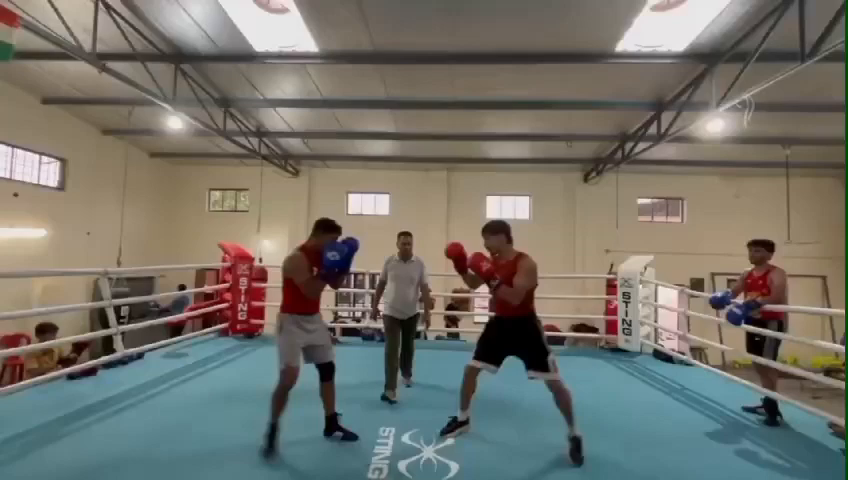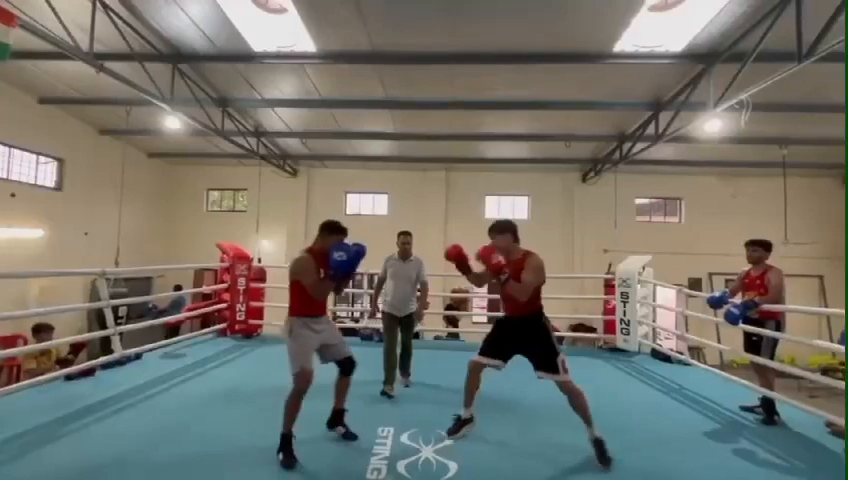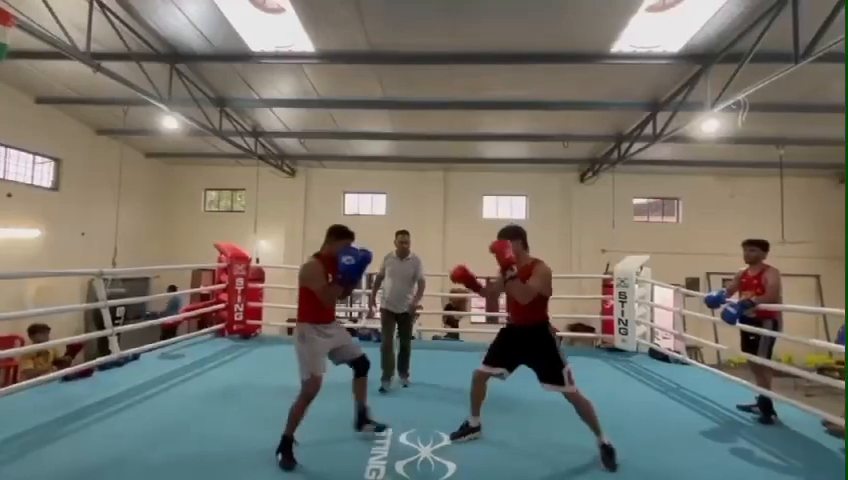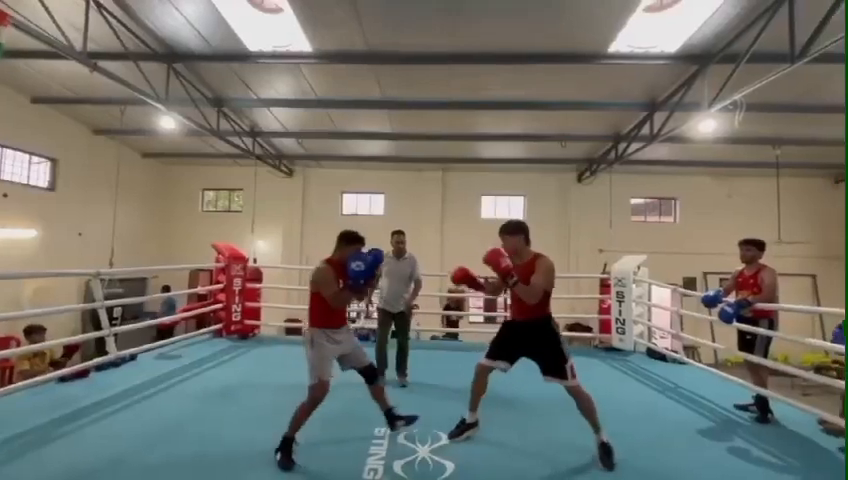
dt=0.1s
person 1, frame 1
left shoulder: (525, 263)
right shoulder: (492, 261)
left elbow: (515, 298)
right elbow: (471, 284)
left wrist: (490, 277)
right wrist: (460, 263)
left hip: (524, 326)
right hip: (500, 324)
left knee: (554, 382)
right knee: (470, 370)
left ankle: (574, 435)
right ankle: (462, 419)
person 1, frame 2
left shoulder: (533, 261)
right shoulder: (502, 260)
left elbow: (523, 294)
right elbow: (479, 282)
left wrist: (499, 270)
right wrist: (463, 265)
left hip: (533, 324)
right hip: (508, 322)
left knee: (566, 384)
right knee: (474, 366)
left ankle: (594, 436)
right ankle: (466, 417)
person 1, frame 3
left shoulder: (540, 270)
right shoulder: (509, 266)
left elbow: (525, 297)
right elbow: (491, 295)
left wrist: (508, 267)
right wrist: (471, 282)
left hip: (538, 335)
right hip: (513, 332)
left knee: (571, 393)
right knee: (479, 375)
left ankle: (603, 442)
right ankle: (473, 424)
person 1, frame 4
left shoulder: (543, 264)
right shoulder: (509, 263)
left elbow: (532, 297)
right elbow: (493, 291)
left wrist: (508, 274)
right wrist: (473, 282)
left hip: (541, 329)
right hip: (515, 326)
left knee: (573, 387)
right knee: (481, 369)
left ankle: (601, 440)
right ankle: (471, 421)
person 2, frame 1
left shoulder: (321, 255)
right shoulder: (296, 259)
left elbow: (335, 284)
right elbow: (310, 291)
left wrist: (344, 262)
right wrist: (327, 269)
left hip: (314, 320)
right hip: (292, 321)
left knee: (328, 371)
right knee: (288, 379)
left ankle: (332, 425)
right ankle: (271, 432)
person 2, frame 2
left shoulder: (327, 258)
right shoulder: (303, 261)
left elbow: (338, 288)
right elbow: (318, 293)
left wrist: (350, 265)
right wrist: (336, 270)
left hip: (322, 322)
right hip: (301, 325)
left knee: (348, 364)
right knee: (303, 382)
left ankle: (336, 420)
right ankle: (285, 441)
person 2, frame 3
left shoulder: (334, 262)
right shoulder: (312, 266)
left elbow: (344, 293)
right elbow: (327, 298)
left wrist: (356, 271)
right wrist: (343, 275)
left hip: (332, 327)
right hip: (311, 331)
left knee: (362, 364)
right knee: (311, 388)
left ankle: (362, 418)
right ankle: (285, 444)
person 2, frame 4
left shoulder: (346, 268)
right shoulder: (323, 272)
left elbow: (360, 296)
right elbow: (339, 303)
left wrist: (370, 274)
right wrist: (354, 280)
left hip: (342, 332)
right hip: (321, 336)
left knee: (371, 372)
right knee: (317, 394)
left ankle: (391, 418)
right ankle: (285, 445)
person 3, frame 1
left shoulder: (776, 274)
right shoulder: (747, 274)
left elbow: (778, 297)
right elbow: (734, 291)
left wrist: (755, 303)
right wrist: (724, 297)
left hip: (771, 322)
right hip: (753, 321)
left knee: (767, 363)
right knee: (758, 363)
left ankle: (773, 410)
right ankle: (767, 403)
person 3, frame 2
left shoulder: (774, 274)
right shoulder: (744, 274)
left elbow: (775, 297)
right elbow: (731, 291)
left wrist: (752, 303)
right wrist: (722, 297)
left hip: (768, 322)
right hip: (750, 321)
left knee: (765, 363)
right knee: (756, 363)
left ankle: (770, 409)
right ankle: (764, 402)
person 3, frame 3
left shoulder: (771, 274)
right shoulder: (742, 273)
left elbow: (772, 297)
right elbow: (729, 291)
left wrist: (750, 302)
right wrist: (719, 296)
left hip: (766, 321)
right hip: (747, 320)
left knee: (762, 362)
right knee: (753, 362)
left ankle: (767, 408)
right ankle: (762, 402)
person 3, frame 4
left shoulder: (767, 273)
right shoulder: (738, 273)
left elbow: (769, 296)
right elbow: (725, 290)
left wrist: (746, 301)
right wrist: (716, 296)
left hip: (762, 321)
right hip: (744, 320)
left knee: (759, 361)
right knee: (749, 361)
left ankle: (764, 407)
right ankle: (758, 400)
person 4, frame 1
left shoulder: (419, 264)
right shoulder: (389, 262)
left elbow: (425, 288)
right elbow: (381, 285)
left wrist: (426, 312)
right wrist: (375, 306)
left hip: (411, 313)
right hip: (391, 313)
left knee: (408, 347)
right knee: (392, 350)
left ankle: (407, 375)
right ankle: (390, 389)
person 4, frame 2
left shoulder: (418, 263)
right shoulder: (389, 260)
left elbow: (424, 286)
right elbow: (380, 282)
left wrist: (421, 307)
right wrist: (374, 304)
left hip: (409, 311)
right hip: (389, 309)
left knee: (407, 345)
right knee: (390, 346)
left ankle: (405, 375)
right ankle: (388, 384)
person 4, frame 3
left shoulder: (416, 261)
right shoulder: (387, 259)
left elbow: (421, 283)
right elbow: (378, 279)
left wrist: (415, 301)
right wrist: (371, 299)
left hip: (406, 309)
right hip: (387, 307)
left knee: (405, 343)
right knee: (387, 343)
left ankle: (403, 374)
right ankle: (386, 379)
person 4, frame 4
left shoulder: (412, 260)
right shoulder: (384, 259)
left elbow: (418, 283)
right elbow: (376, 278)
left wrist: (411, 300)
left hip: (403, 308)
right hip: (384, 306)
left knee: (403, 343)
right knee: (381, 340)
left ankle: (402, 374)
right ankle: (380, 374)
